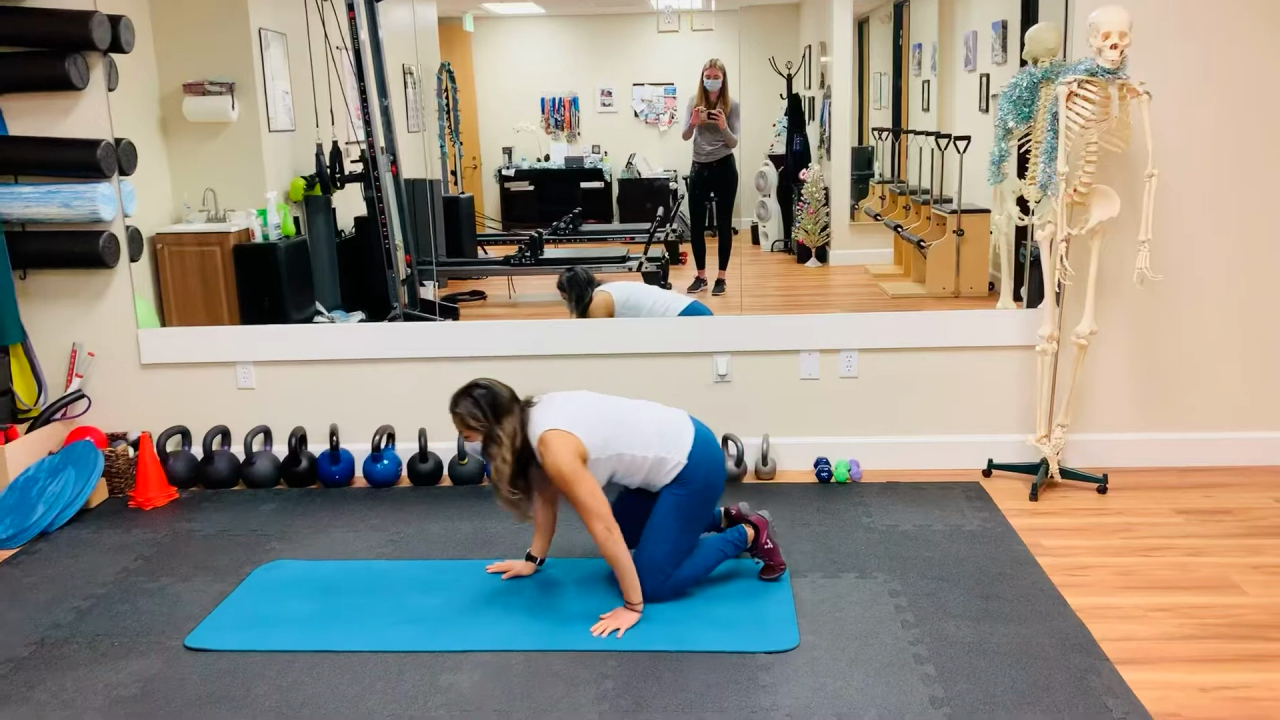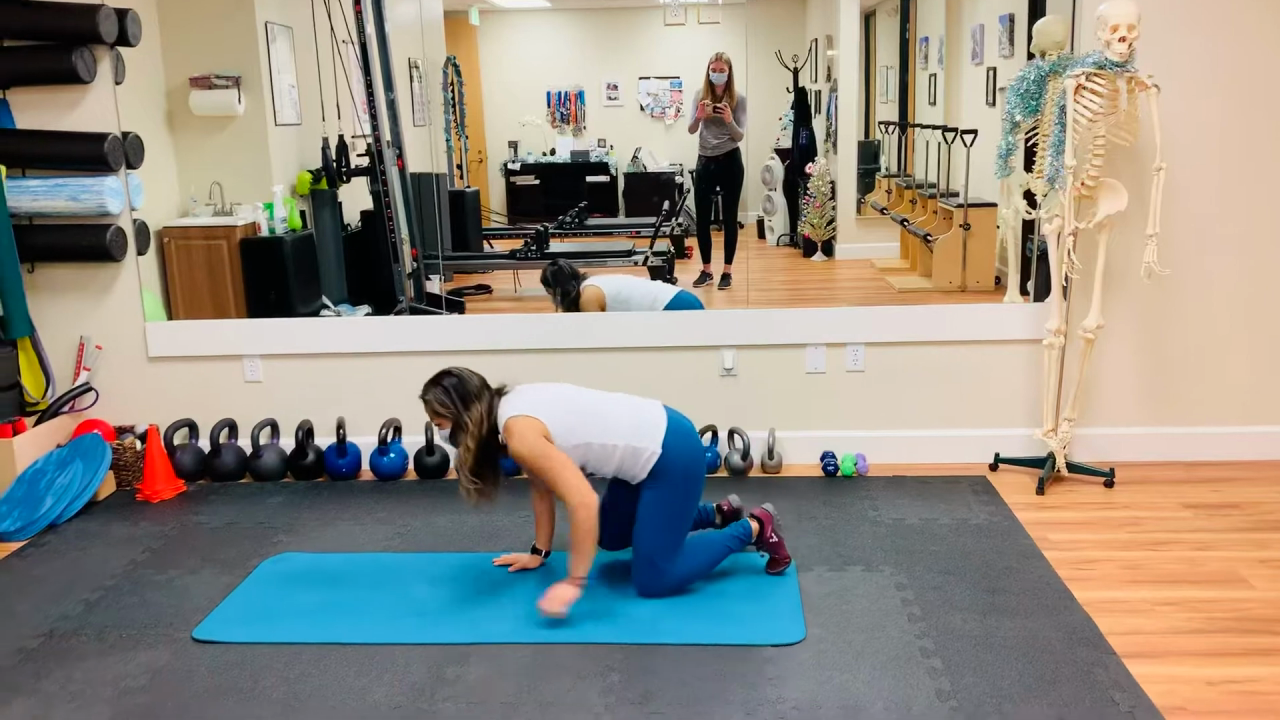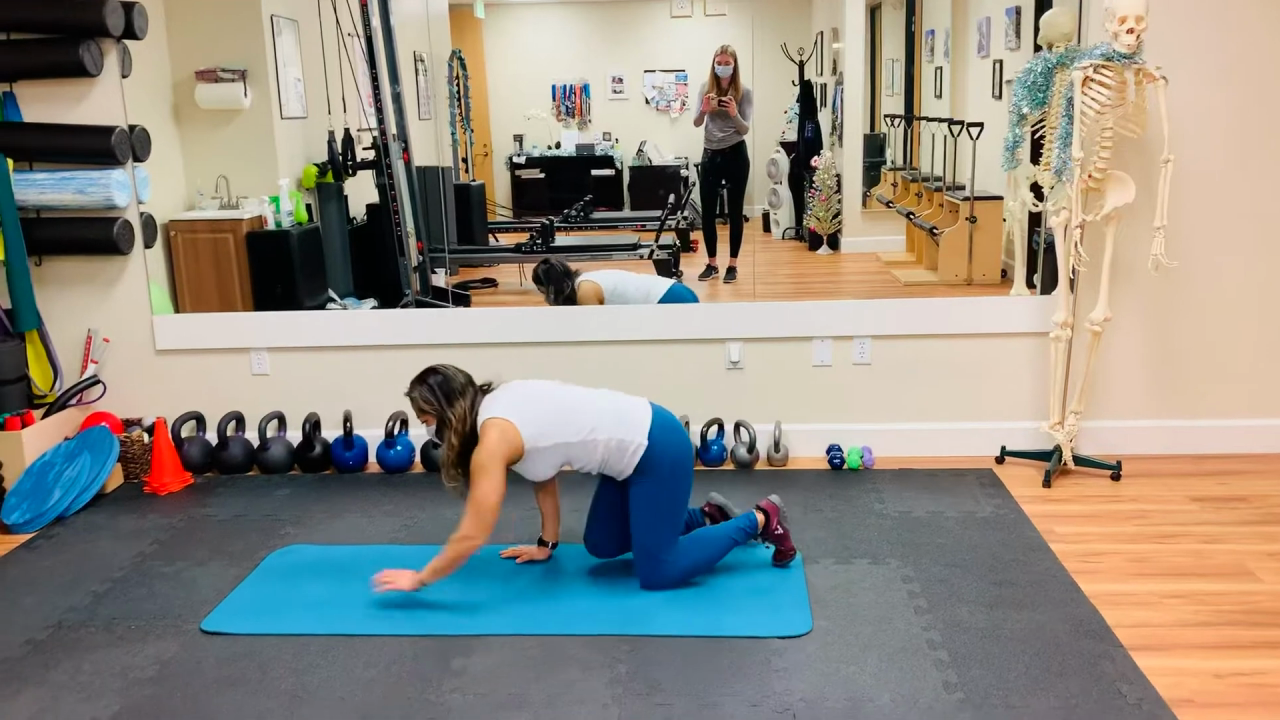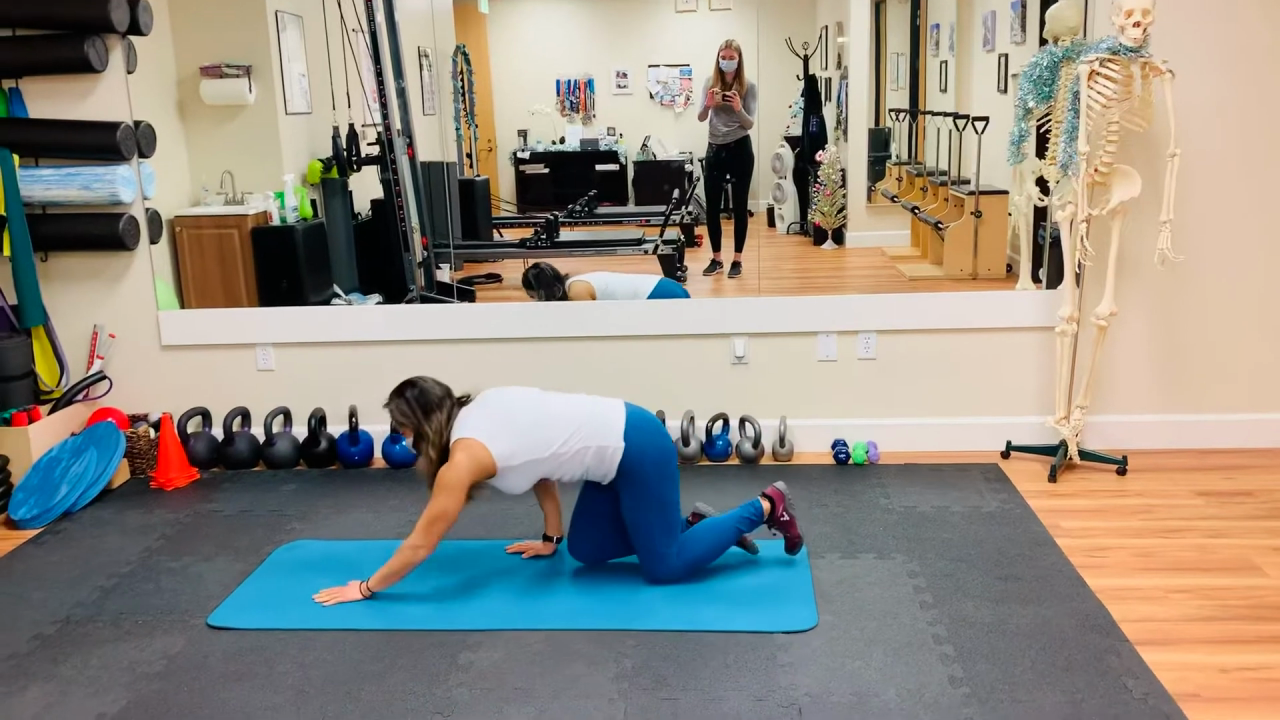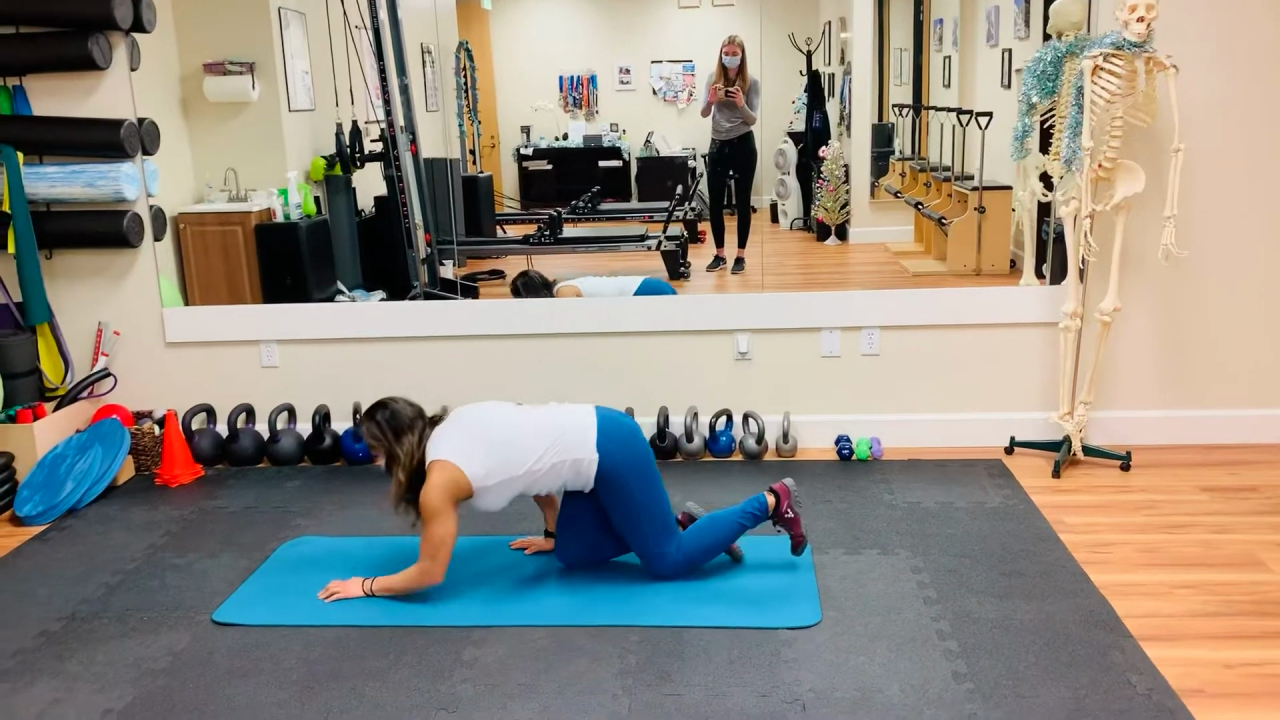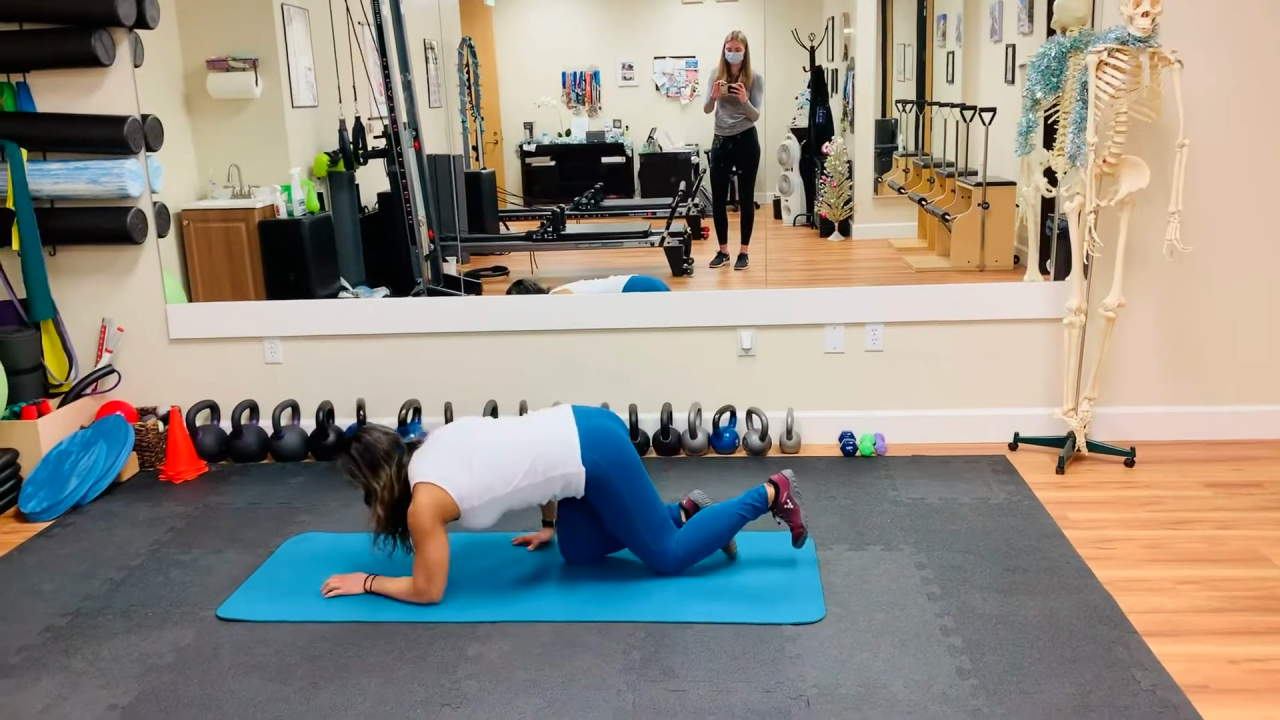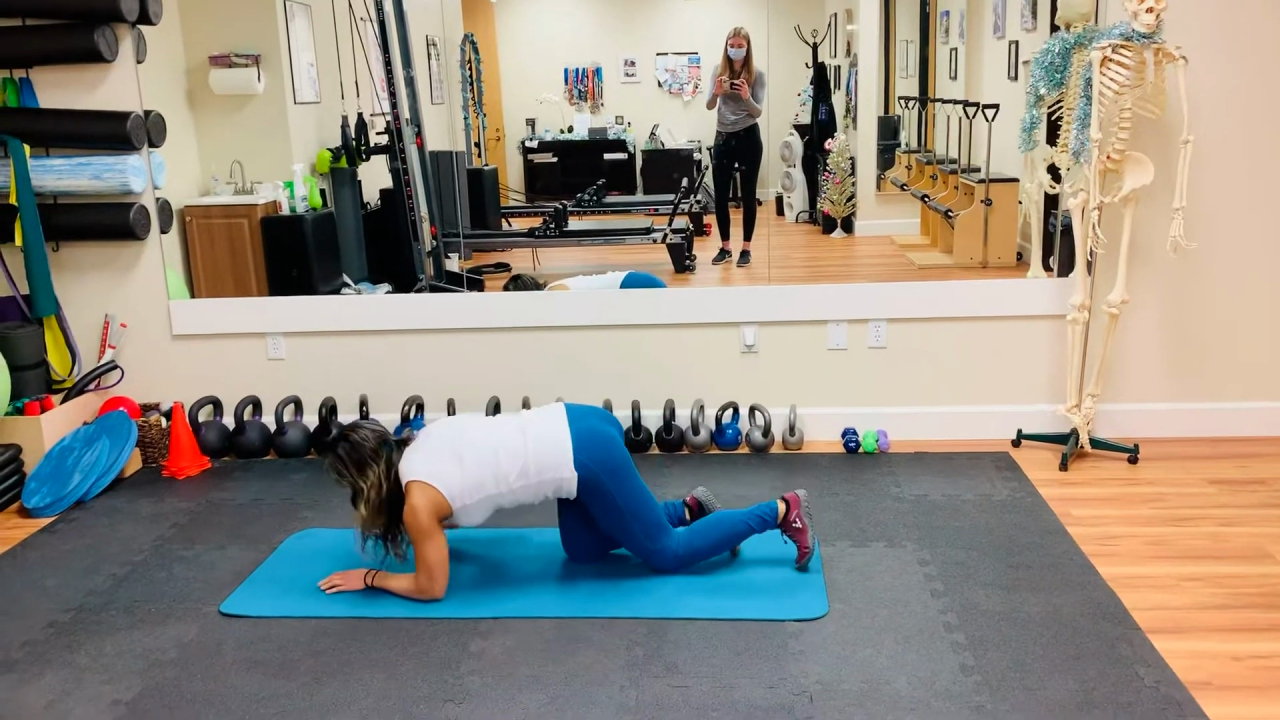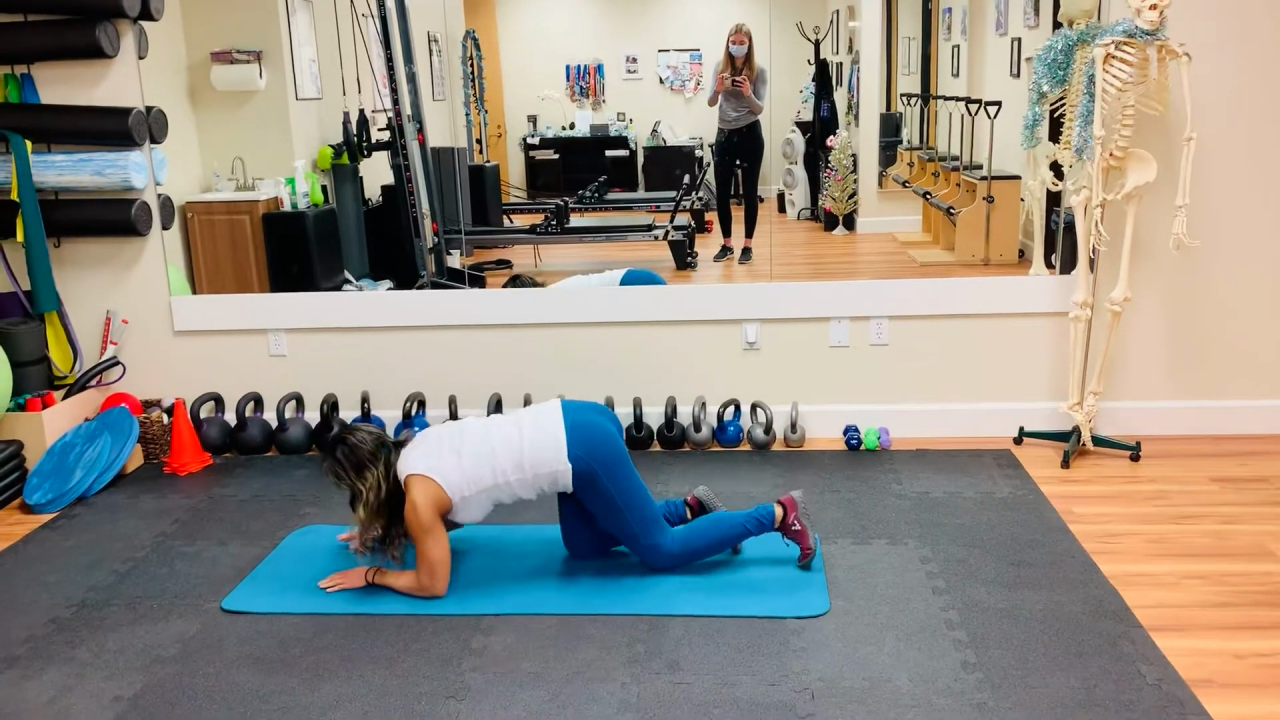
dt=0.2s
person 1, frame 1
left shoulder: (554, 446)
right shoulder: (533, 417)
left elbow: (604, 529)
right elbow: (546, 496)
left wrist: (633, 606)
right wrist: (532, 559)
left hip: (696, 464)
right hip: (674, 447)
left knee: (653, 582)
right knee: (626, 536)
left ankle: (748, 533)
right ankle: (724, 518)
person 1, frame 2
left shoulder: (518, 433)
right shoulder: (512, 405)
left elbow: (583, 502)
right elbow: (543, 486)
left wrist: (574, 582)
right wrist: (539, 552)
left hip: (673, 454)
right hip: (655, 438)
left knee: (653, 580)
right knee: (610, 537)
left ankle: (753, 528)
right ankle: (719, 514)
person 1, frame 3
left shoulder: (491, 439)
right shoulder: (498, 404)
left elbow: (472, 535)
right elbow: (543, 475)
left wrist: (418, 579)
right wrist: (547, 544)
left hip: (659, 449)
right hip: (642, 434)
left knee: (657, 573)
right knee: (599, 546)
left ankle: (759, 520)
right ankle: (706, 516)
person 1, frame 4
left shoulder: (463, 456)
right shoulder: (480, 408)
left elbow: (421, 544)
left wrist: (365, 588)
right wrist: (551, 537)
left hip: (640, 450)
right hip: (624, 432)
left knee: (662, 567)
right knee: (586, 552)
left ankle: (764, 508)
right ankle: (692, 524)
person 1, frame 5
left shoulder: (439, 480)
right shoulder: (457, 423)
left elbow: (430, 573)
left wrist: (365, 586)
right wrist: (551, 533)
left hip: (613, 455)
right hip: (601, 429)
left knee: (666, 561)
right knee: (574, 555)
left ankle: (770, 502)
right ankle: (681, 521)
person 1, frame 6
left shoulder: (425, 500)
right shoulder: (437, 441)
left elbow: (428, 590)
left wrist: (365, 583)
right wrist: (551, 525)
left hip: (597, 456)
right hip: (586, 423)
left knee: (667, 555)
right knee: (578, 551)
left ankle: (770, 494)
right ankle: (684, 510)
person 1, frame 7
left shoulder: (419, 499)
right shoulder: (427, 435)
left elbow: (431, 587)
left wrist: (368, 577)
right wrist: (444, 523)
left hip: (587, 457)
right hip: (578, 422)
left knee: (664, 553)
right knee: (581, 549)
left ankle: (780, 511)
right ankle: (689, 508)
person 1, frame 8
left shoulder: (417, 496)
right shoulder: (419, 442)
left elbow: (433, 585)
left wrist: (368, 575)
right wrist: (376, 533)
left hip: (582, 450)
right hip: (575, 418)
left knee: (660, 550)
right knee: (583, 546)
left ankle: (778, 514)
right ankle: (690, 507)
person 2, frame 1
left shoulder: (732, 105)
right shoulder: (694, 102)
left elbow: (734, 143)
right elbow: (685, 136)
left wrist: (723, 127)
right wrist: (693, 123)
left hip: (724, 168)
right hip: (699, 168)
left knee: (723, 224)
right knee: (696, 224)
left ankle: (721, 277)
right ankle: (701, 276)
person 2, frame 2
left shoulder: (738, 98)
right shoulder: (700, 95)
left elbow: (740, 136)
right elbow: (691, 130)
left wrist: (729, 120)
right wrist: (699, 117)
left hip: (730, 161)
right hip: (705, 161)
left knee: (729, 218)
right knee: (702, 219)
left ankle: (727, 272)
right ankle: (706, 270)
person 2, frame 3
left shoulder: (744, 92)
right shoulder: (706, 88)
left elbow: (745, 129)
right elbow: (697, 124)
left wrist: (734, 114)
right wrist: (704, 110)
left hip: (735, 155)
right hip: (710, 154)
left knee: (734, 211)
right knee: (707, 212)
left ankle: (732, 265)
right ankle: (712, 264)
person 2, frame 4
left shoulder: (748, 86)
right shoulder: (710, 83)
left elbow: (750, 124)
right elbow: (701, 118)
left wrist: (738, 108)
right wrist: (708, 104)
left hip: (740, 149)
right hip: (715, 149)
left knee: (739, 206)
right knee: (712, 206)
left ankle: (737, 260)
right ankle: (716, 259)
person 2, frame 5
left shoulder: (751, 82)
right shoulder: (713, 78)
left elbow: (753, 120)
right elbow: (704, 114)
left wrist: (741, 104)
right wrist: (710, 100)
left hip: (743, 145)
right hip: (718, 145)
left knee: (742, 202)
right knee: (715, 203)
left ankle: (740, 256)
right ankle: (720, 255)
person 2, frame 6
left shoulder: (754, 78)
right shoulder: (716, 74)
left elbow: (756, 116)
right elbow: (707, 110)
left wrist: (744, 100)
right wrist: (714, 96)
left hip: (746, 141)
right hip: (721, 141)
left knee: (745, 198)
right knee: (718, 199)
left ankle: (744, 252)
right ankle: (723, 251)
person 2, frame 7
left shoulder: (756, 74)
right shoulder: (718, 70)
left elbow: (758, 112)
right elbow: (709, 106)
left wrist: (746, 97)
right wrist: (716, 93)
left hip: (748, 138)
right hip: (723, 137)
left knee: (748, 195)
right knee: (720, 195)
left ankle: (746, 248)
right ankle: (725, 247)
person 2, frame 8
left shoulder: (758, 71)
right shoulder: (720, 67)
left elbow: (759, 109)
right elbow: (711, 103)
left wrist: (748, 94)
right wrist: (717, 89)
left hip: (749, 134)
right hip: (724, 134)
left knee: (749, 192)
right knee: (722, 192)
left ankle: (747, 246)
right ankle: (727, 244)
